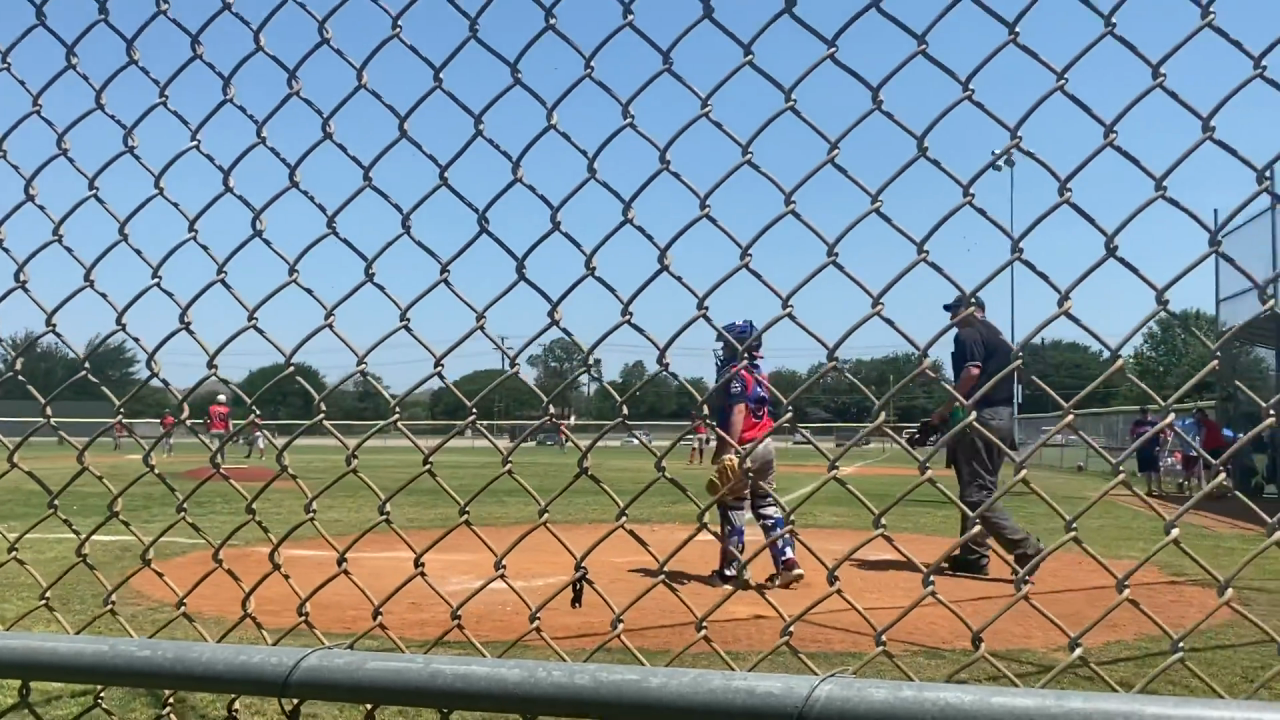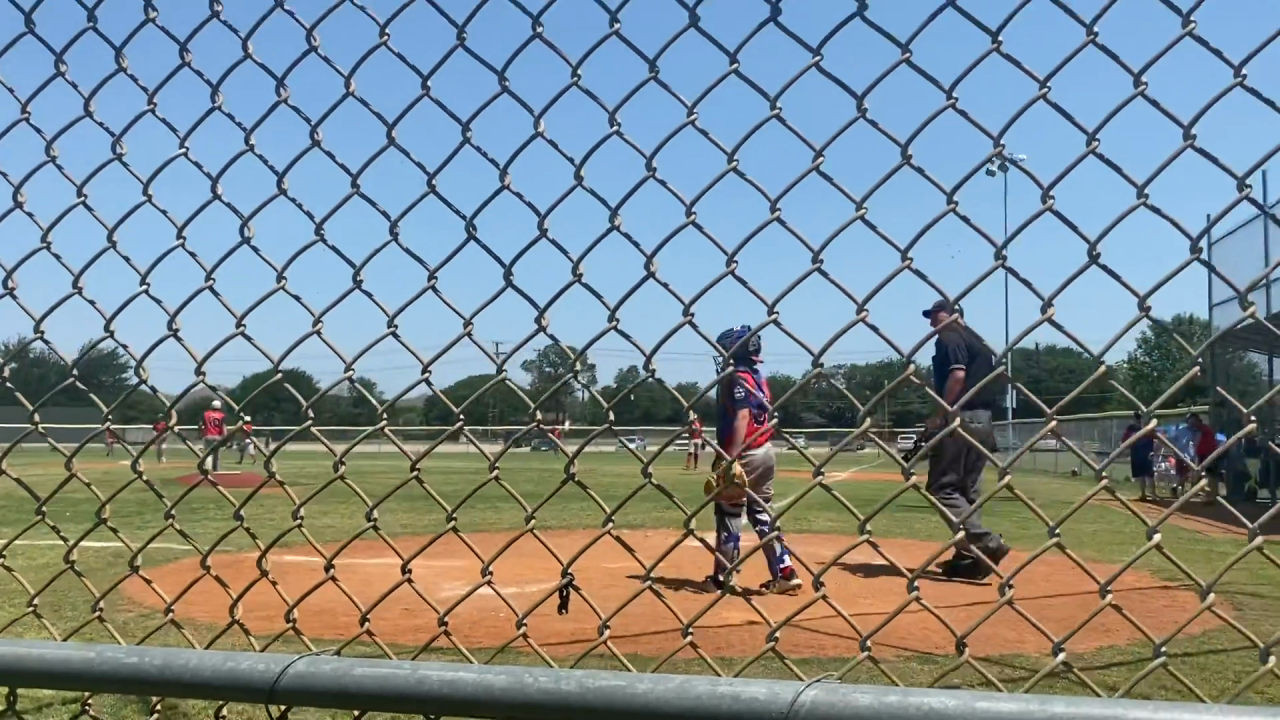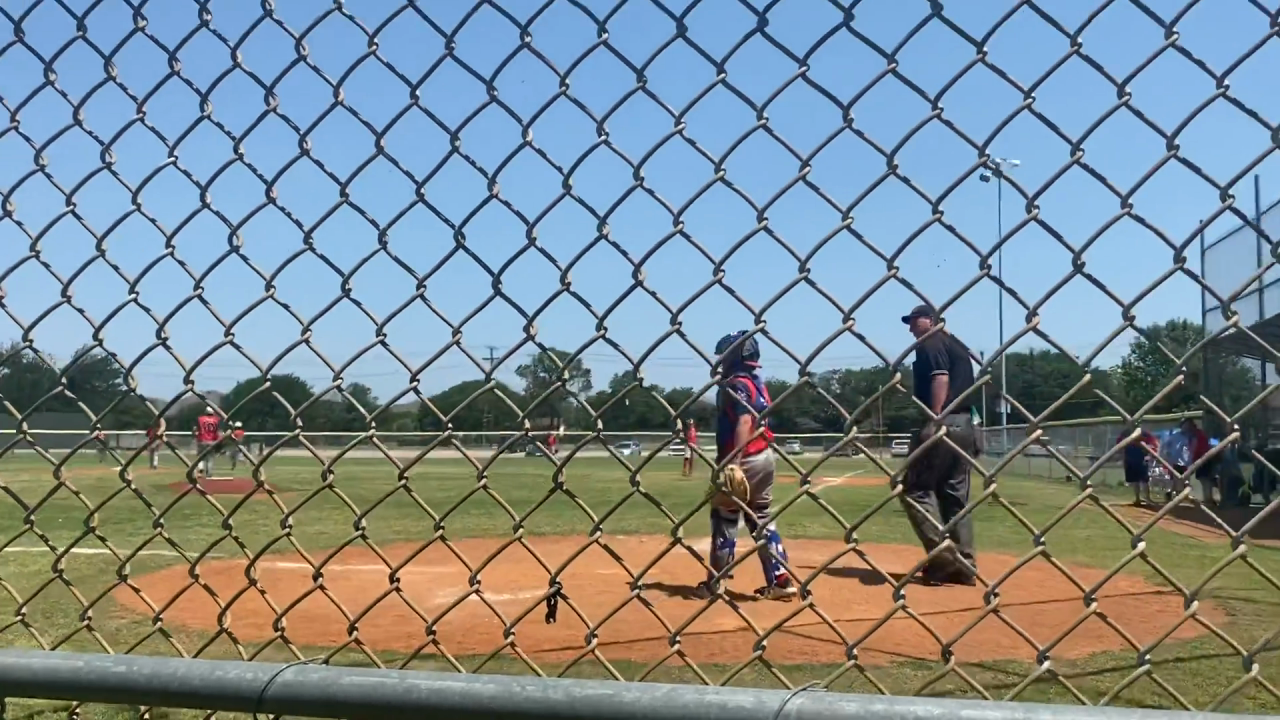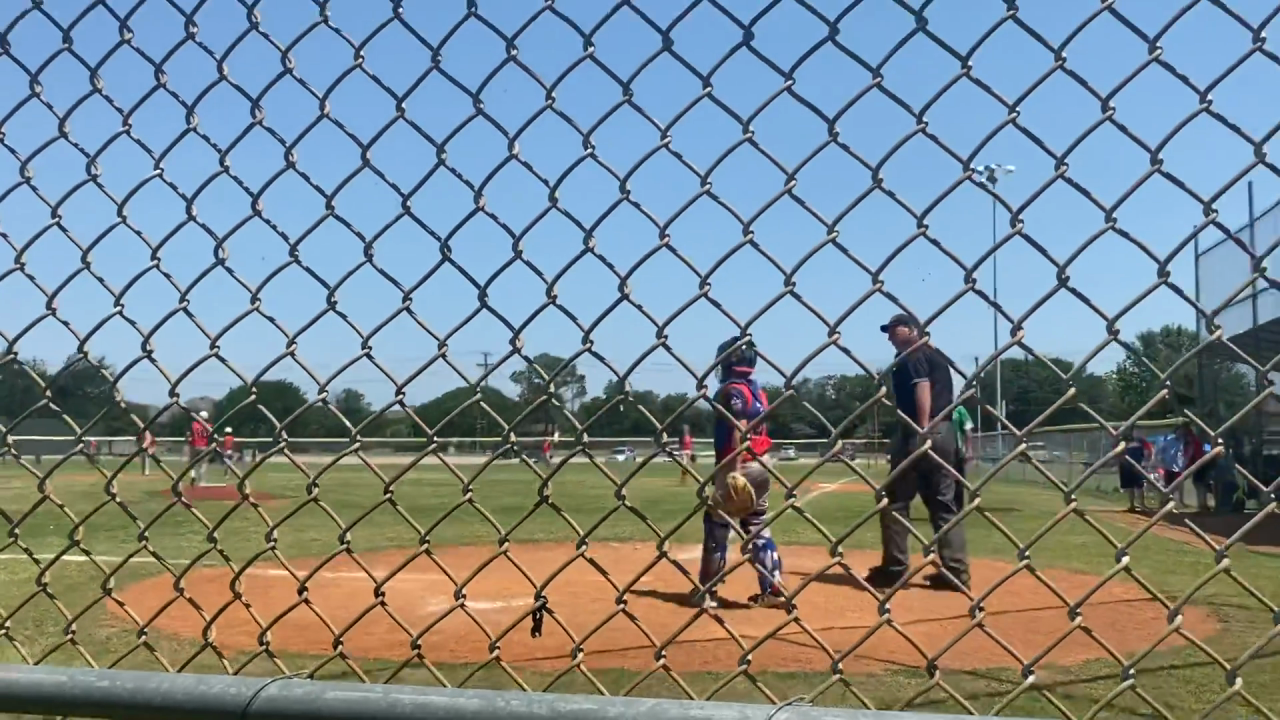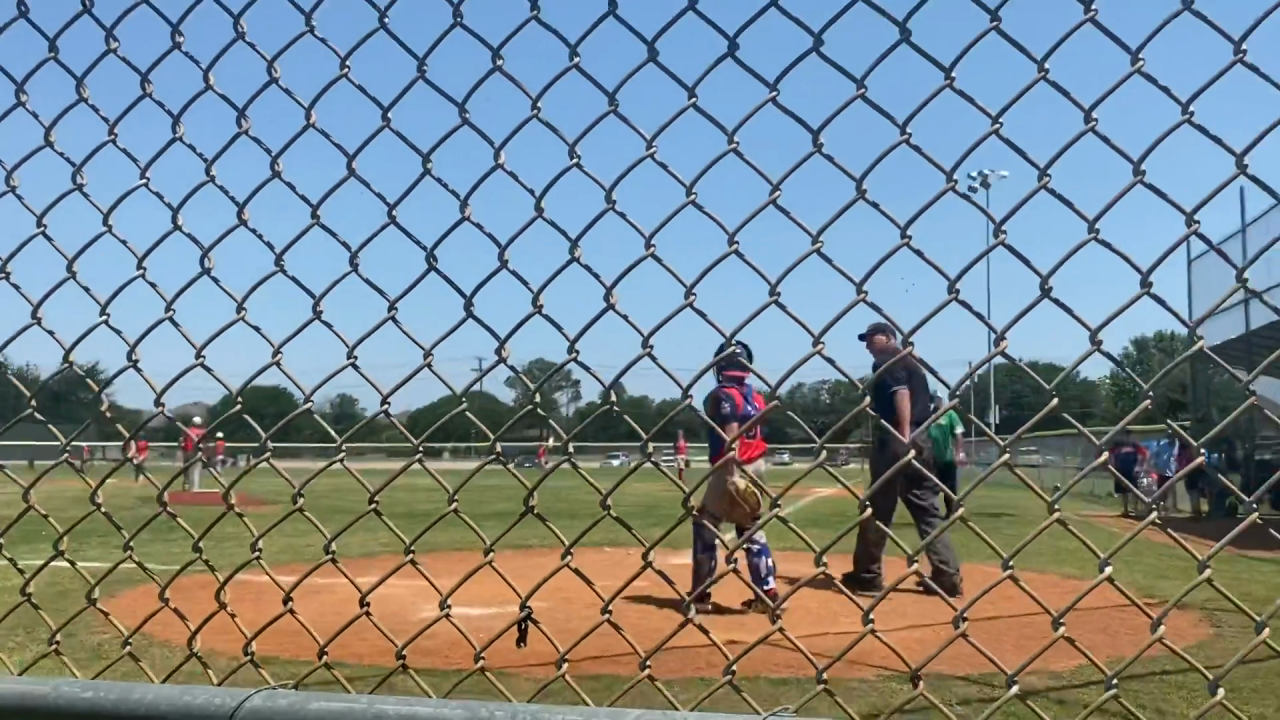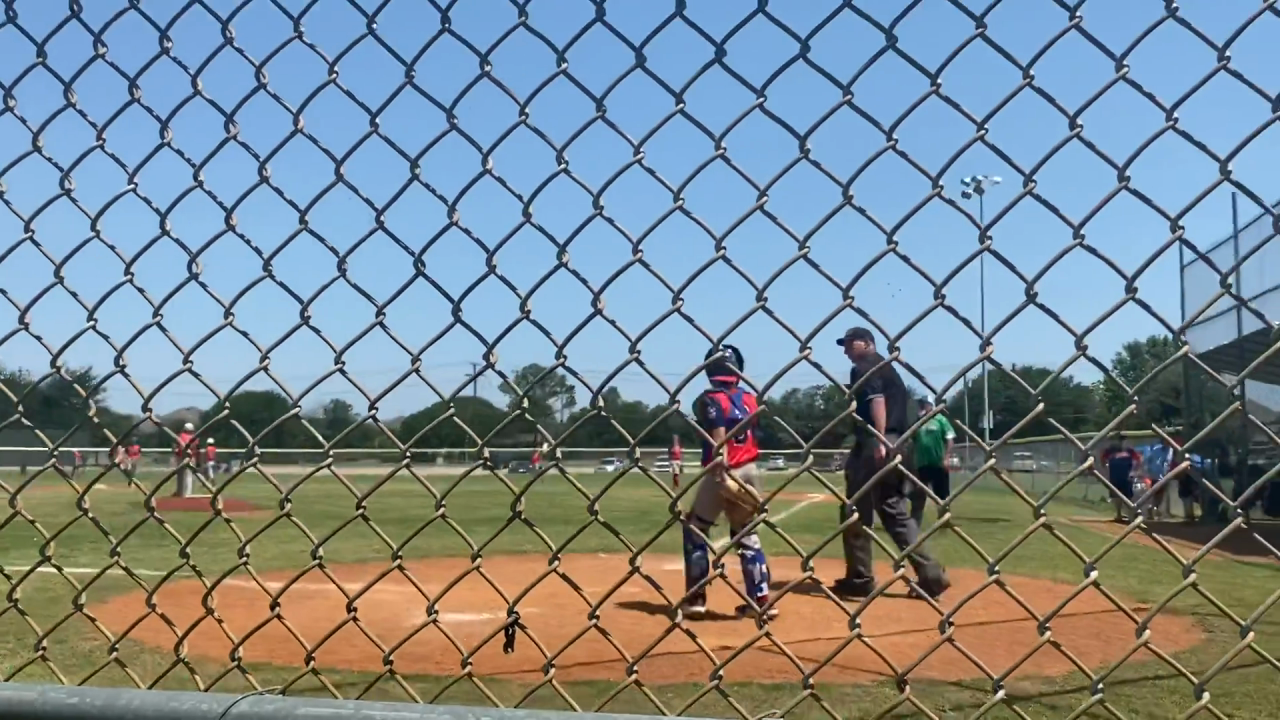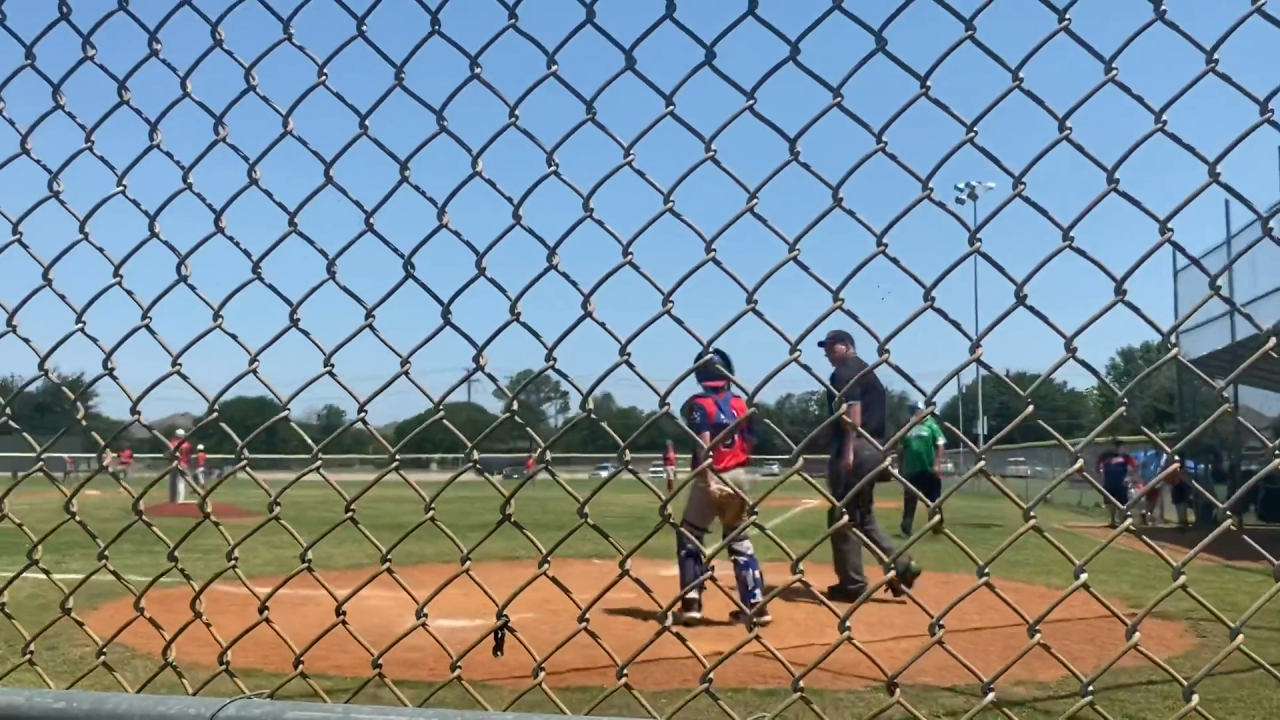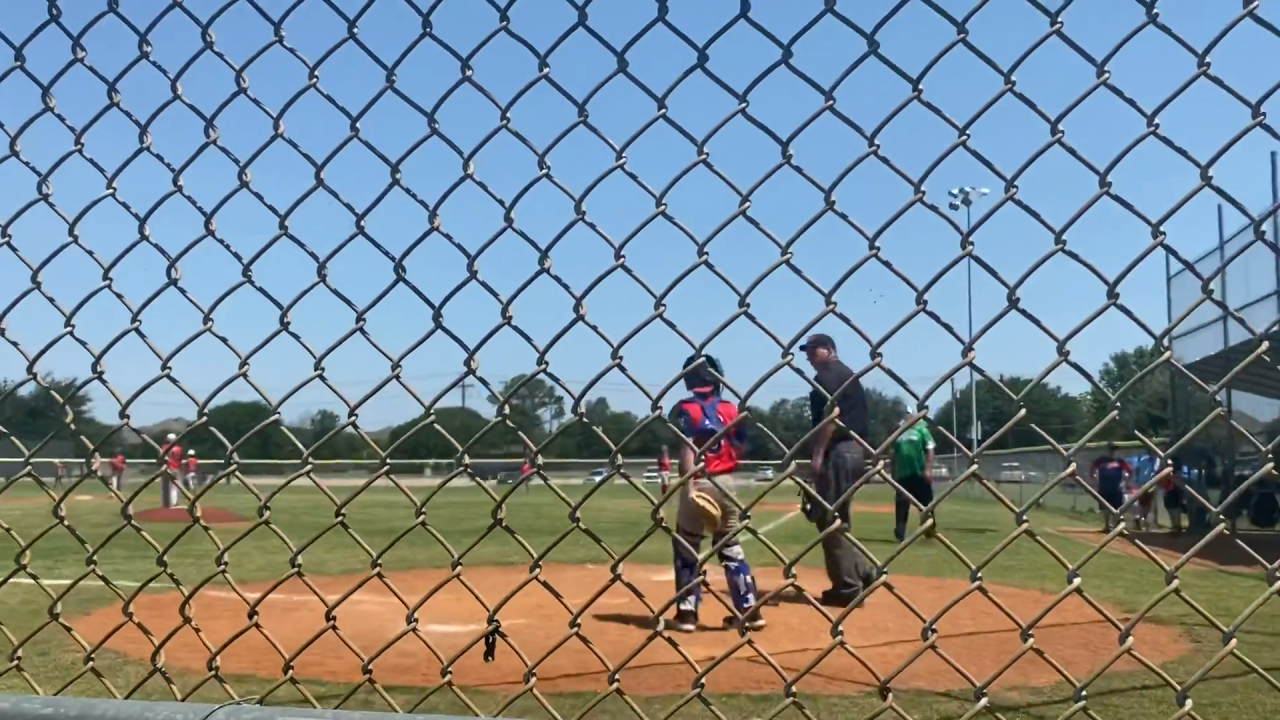
dt=0.1s
person 1, frame 1
left shoulder: (968, 333)
right shoulder: (999, 336)
left elbow: (972, 372)
right elbow: (1003, 380)
left wrist: (945, 408)
left hip: (981, 417)
right hip: (1004, 418)
left knee: (975, 490)
right knee: (980, 488)
left ankle: (1023, 545)
right ankle: (972, 555)
person 1, frame 2
left shoulder: (949, 337)
right shoulder: (979, 341)
left elbow: (957, 376)
left wrist: (939, 416)
left hip: (961, 420)
right hip: (983, 421)
left knee: (942, 488)
right knee: (967, 492)
left ankle: (987, 543)
right ankle: (968, 559)
person 1, frame 3
left shoulder: (929, 344)
right shoulder: (958, 345)
left elbow: (940, 379)
left wrist: (933, 421)
left hip: (941, 425)
right hip: (964, 425)
left knee: (915, 490)
right knee: (956, 496)
left ankle: (943, 556)
right ankle: (963, 563)
person 1, frame 4
left shoulder: (909, 353)
right shoulder: (937, 354)
left elbow: (922, 386)
left wrist: (923, 428)
left hip: (919, 433)
right hip: (945, 432)
left knee: (895, 499)
right knee: (944, 504)
left ankle: (894, 568)
right ankle: (956, 571)
person 1, frame 5
left shoulder: (886, 361)
right shoulder: (911, 362)
left elbow: (900, 393)
left wrist: (904, 432)
left hip: (897, 440)
right hip: (921, 441)
left knee: (876, 508)
right knee: (926, 509)
left ankle: (868, 574)
right ankle: (946, 575)
person 1, frame 6
left shoulder: (863, 368)
right shoulder: (887, 368)
left elbow: (877, 402)
left wrist: (880, 442)
left hip: (872, 445)
right hip: (898, 446)
left knee: (856, 513)
right knee: (896, 513)
left ankle: (860, 579)
right ankle: (931, 574)
person 1, frame 7
left shoulder: (844, 372)
right shoulder: (867, 371)
left elbow: (852, 409)
left wrist: (847, 450)
left hip: (856, 448)
right hip: (873, 448)
left knee: (842, 516)
right knee: (861, 516)
left ankle: (852, 584)
right ankle: (902, 564)
person 1, frame 8
left shoulder: (827, 375)
right shoulder: (847, 373)
left elbow: (831, 415)
left wrist: (818, 454)
left hip: (837, 452)
right hip: (853, 449)
left knee: (832, 520)
right knee: (834, 518)
left ankle: (847, 588)
right ankle: (859, 572)
person 2, frame 1
left shoulder: (734, 374)
right shoulder: (759, 375)
left elbow: (738, 413)
left wrist: (729, 451)
left hip: (744, 447)
right hip: (765, 446)
left knee: (732, 508)
right knee: (767, 507)
left ankle: (729, 573)
right ankle: (788, 565)
person 2, frame 2
left shoulder: (736, 379)
right shoulder: (759, 380)
left elbow: (741, 418)
left wrist: (731, 459)
right wrist: (724, 454)
left hip: (745, 455)
right hip: (765, 452)
left knee: (729, 514)
right knee: (762, 512)
left ankle: (722, 579)
right ankle: (785, 572)
person 2, frame 3
left shoulder: (734, 384)
right shoulder: (758, 385)
left elbow: (743, 423)
left wrist: (734, 464)
left hip: (745, 460)
right hip: (766, 457)
left knee: (725, 519)
right knee: (762, 519)
left ankle: (714, 585)
right ankle: (780, 580)
person 2, frame 4
left shoulder: (730, 390)
right shoulder: (757, 391)
left elbow: (739, 429)
left wrist: (734, 470)
left hip: (741, 466)
right hip: (762, 464)
left knee: (717, 523)
right knee: (756, 525)
left ankle: (707, 590)
right ankle: (774, 589)
person 2, frame 5
left shoulder: (721, 394)
right shoulder: (756, 396)
left elbow: (731, 434)
left wrist: (733, 474)
left hip: (733, 469)
right hip: (757, 466)
left knee: (706, 525)
right knee: (752, 530)
left ankle: (702, 595)
right ankle: (769, 594)
person 2, frame 6
left shoulder: (709, 399)
right shoulder: (750, 399)
left elbow: (719, 438)
right elbow: (754, 435)
left wrist: (724, 476)
left hip: (723, 473)
right hip: (749, 471)
left knee: (695, 528)
right knee: (747, 535)
left ankle: (695, 598)
right ankle: (761, 600)
person 2, frame 7
left shoulder: (698, 404)
right shoulder: (741, 404)
left elbow: (702, 442)
right elbow: (749, 443)
left wrist: (709, 479)
left hip: (710, 478)
right hip: (737, 475)
left knee: (690, 537)
right knee: (739, 540)
left ankle: (692, 603)
right ankle: (755, 605)
person 2, frame 8
left shoulder: (685, 409)
right shoulder: (731, 410)
left elbow: (687, 448)
right elbow: (739, 449)
left wrist: (690, 486)
left hip: (698, 484)
right hip: (725, 481)
left knee: (686, 546)
right knee: (730, 546)
left ankle: (687, 612)
right ankle: (749, 610)
